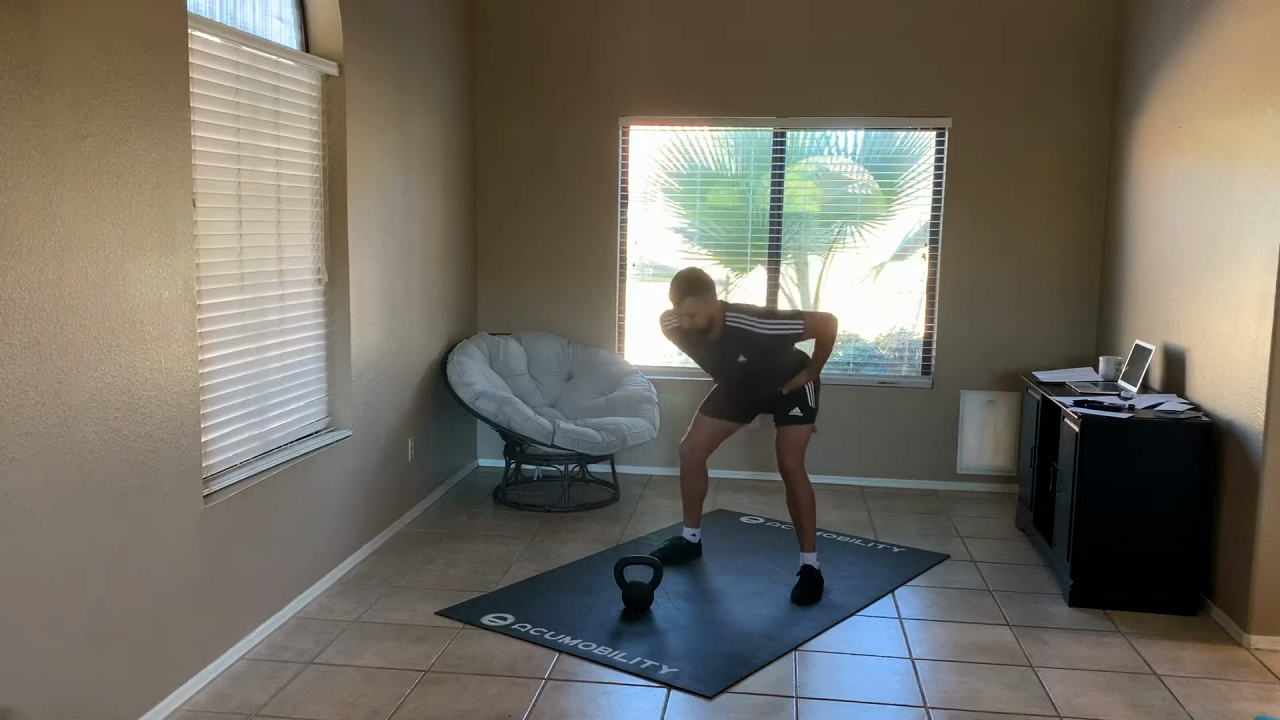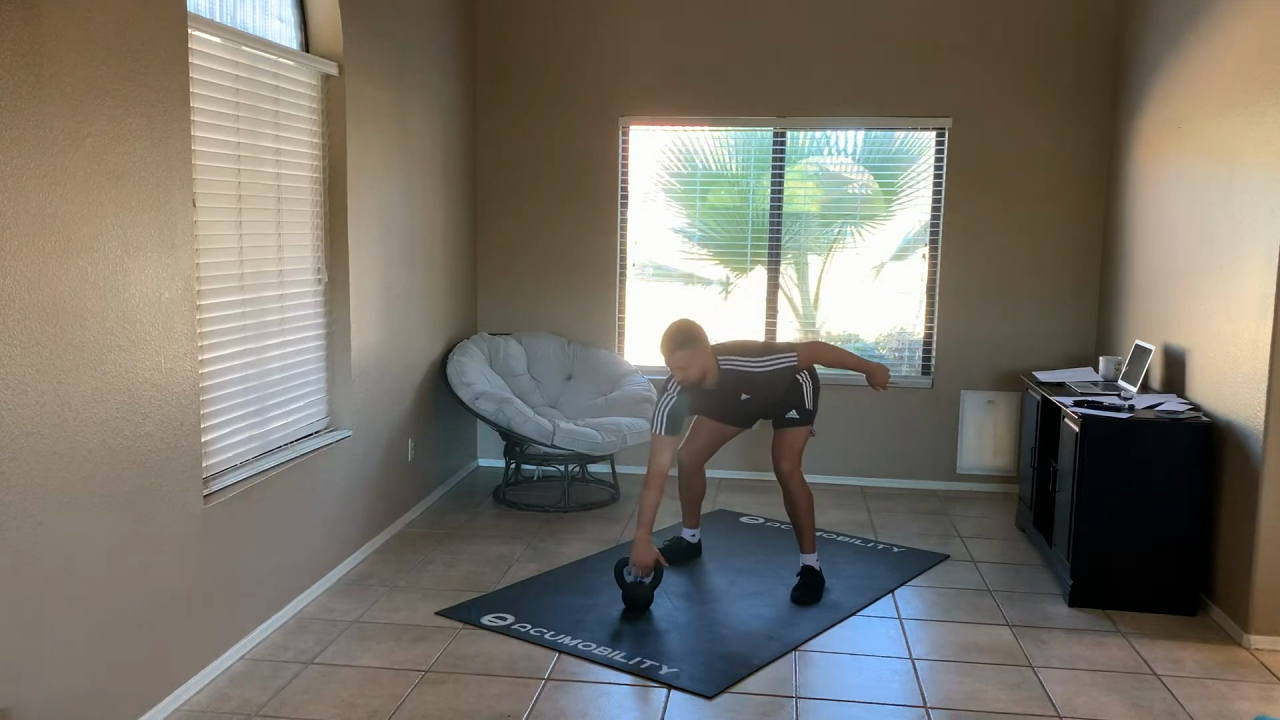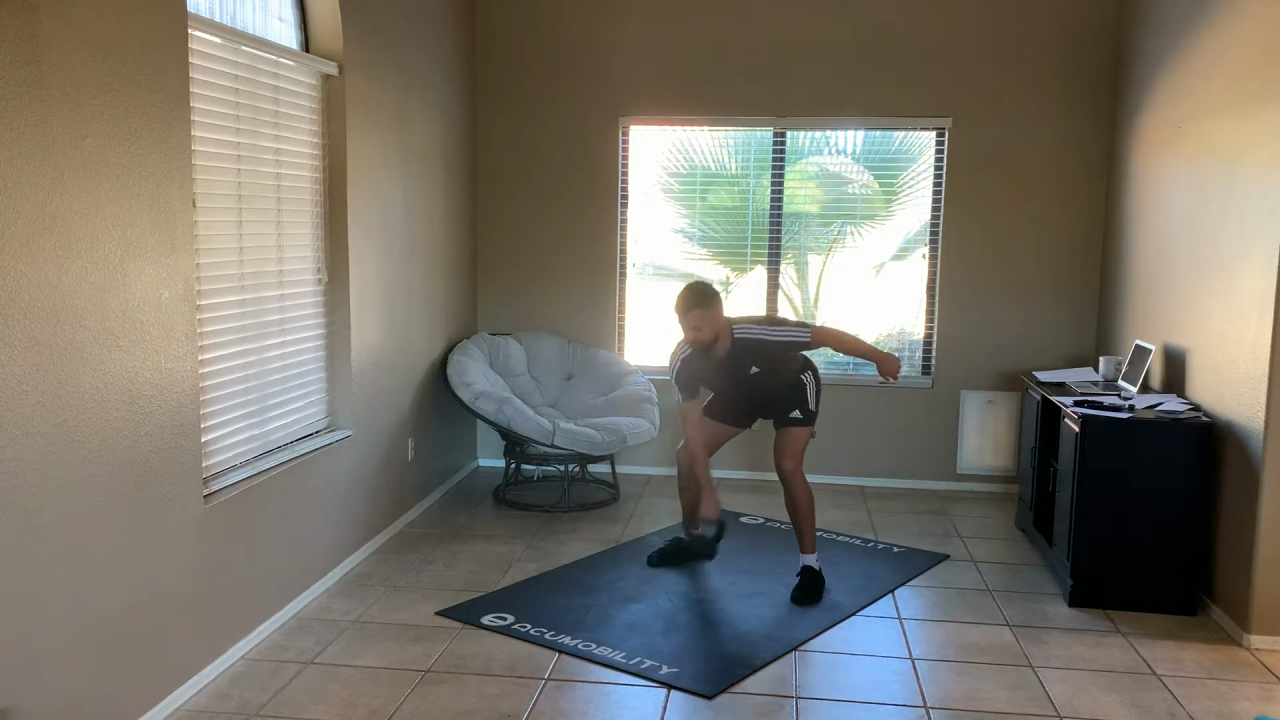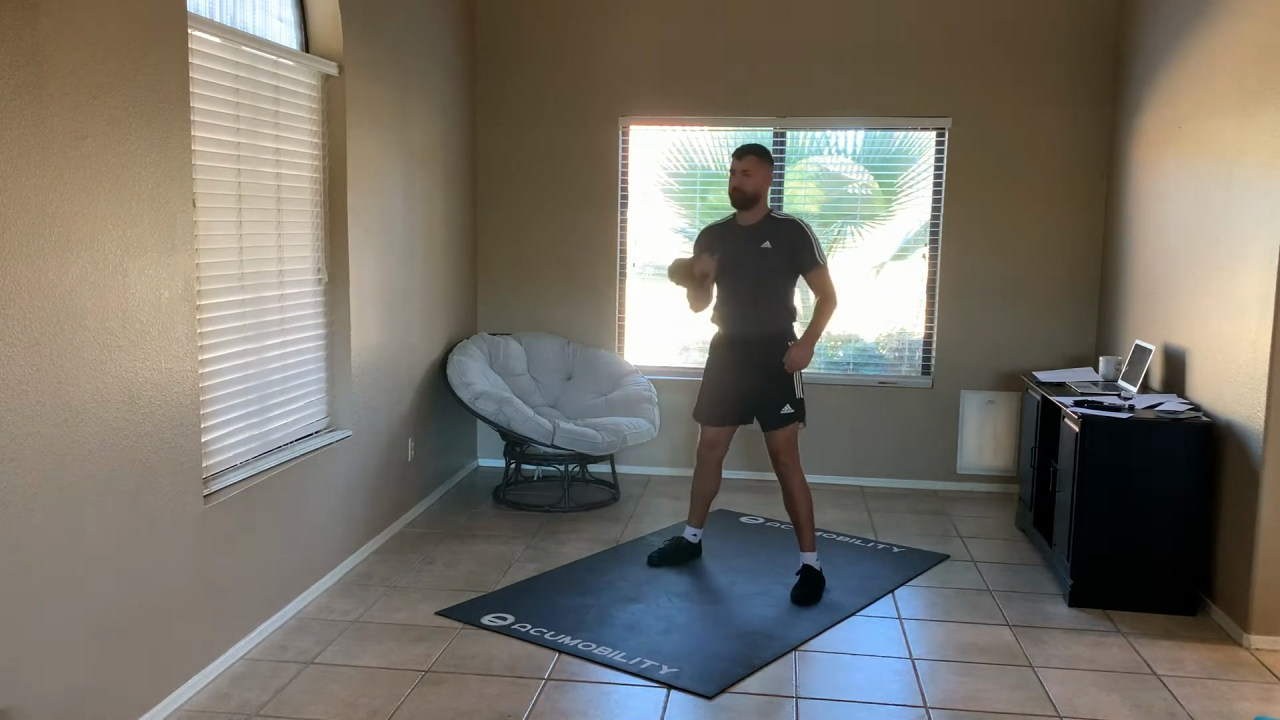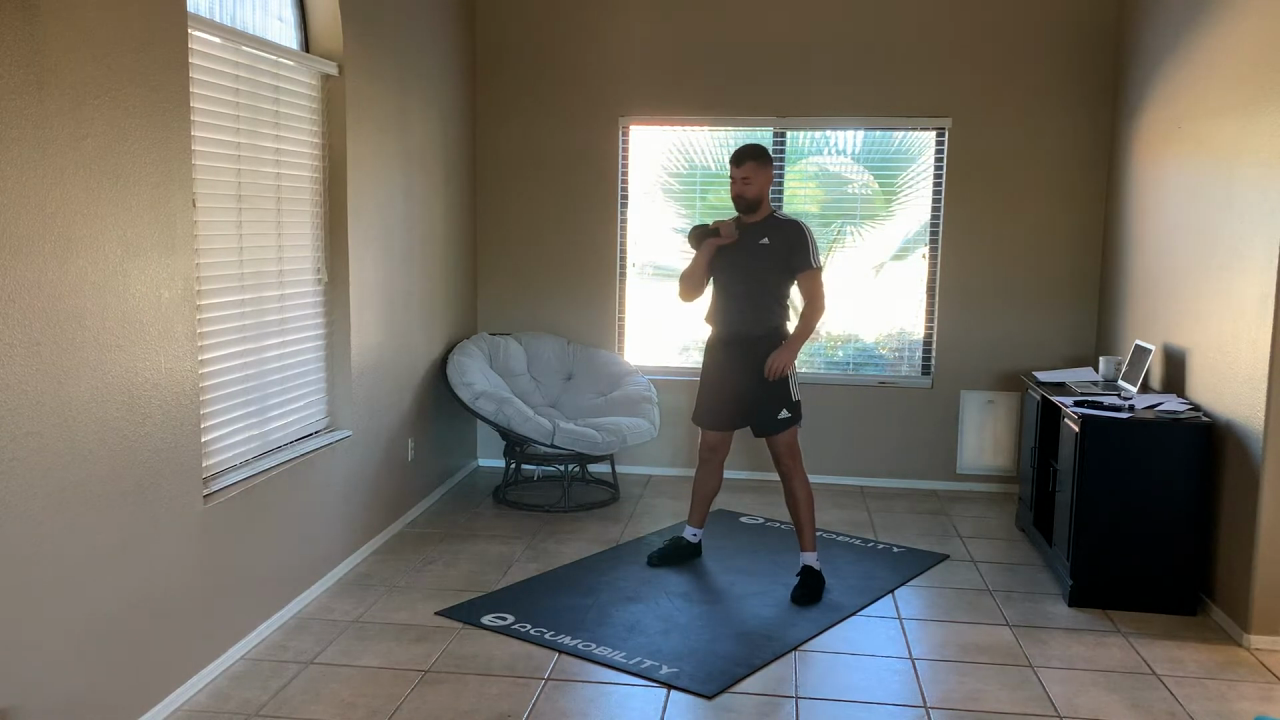
dt=1s
person 1, frame 1
left shoulder: (755, 326)
right shoulder: (677, 324)
left elbow: (827, 324)
left wrist: (811, 372)
left hip: (788, 385)
right hip: (737, 388)
left knee: (790, 465)
right knee: (691, 450)
left ankle: (810, 566)
right ankle: (691, 539)
person 1, frame 2
left shoulder: (749, 362)
right shoulder: (674, 397)
left elbow: (815, 350)
right elbow: (658, 469)
left wrist: (870, 369)
right wrist: (642, 538)
left hip: (791, 389)
left knee: (786, 468)
right knee: (688, 456)
left ankle: (811, 567)
right ankle: (690, 539)
person 1, frame 3
left shoulder: (761, 334)
right shoulder: (684, 361)
left elbow: (826, 336)
right elbow: (692, 429)
left wrist: (880, 358)
right wrist: (707, 494)
left hip: (793, 388)
right hip: (737, 394)
left knee: (788, 467)
right knee: (687, 455)
left ankle: (810, 566)
right ankle: (691, 537)
person 1, frame 4
left shoulder: (792, 232)
right shoulder: (712, 236)
left elbow: (826, 295)
right elbow: (699, 302)
left wrist: (807, 342)
right wrist: (697, 279)
left hip: (774, 354)
right hip: (726, 352)
left knee: (785, 460)
right knee: (708, 450)
left ankle: (810, 564)
right ankle: (692, 537)
person 1, frame 5
left shoulder: (792, 232)
right shoulder: (720, 232)
left elbow: (815, 301)
right elbow: (688, 292)
left wrist: (790, 349)
right wrist: (708, 247)
left hip: (767, 354)
right hip: (722, 351)
left knee: (787, 459)
right knee: (710, 450)
left ankle: (810, 564)
right ankle: (692, 537)
